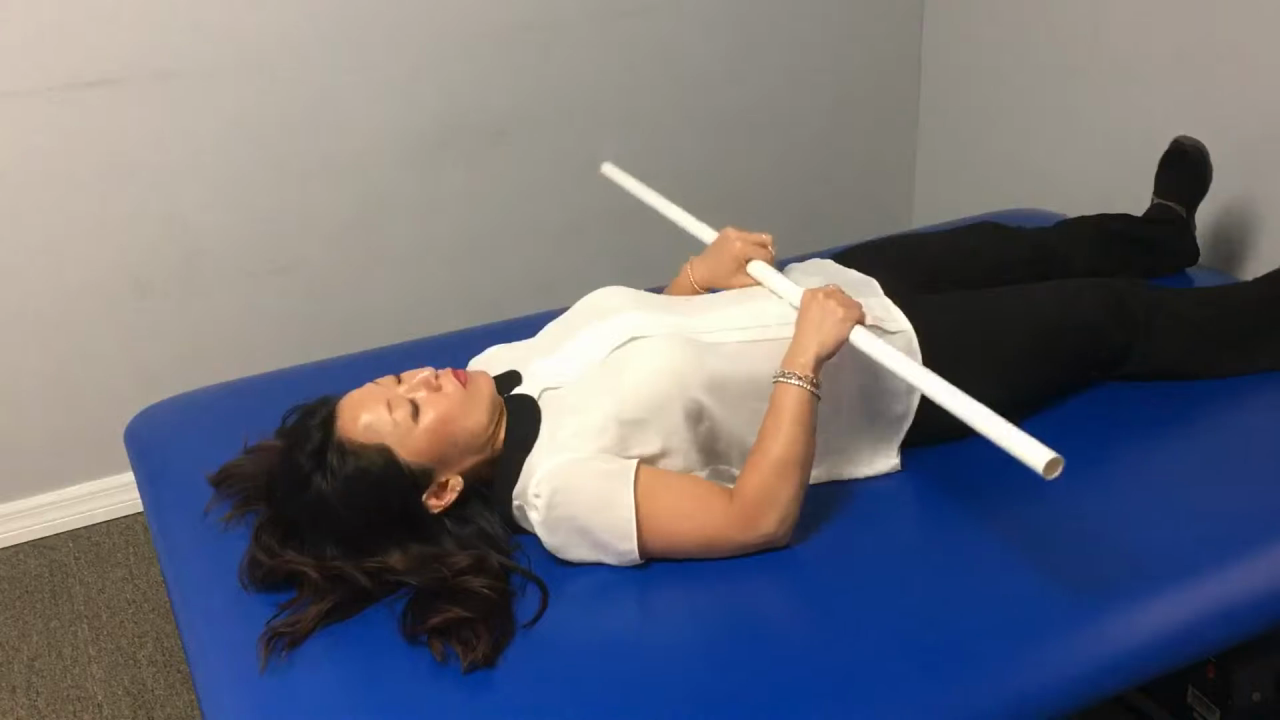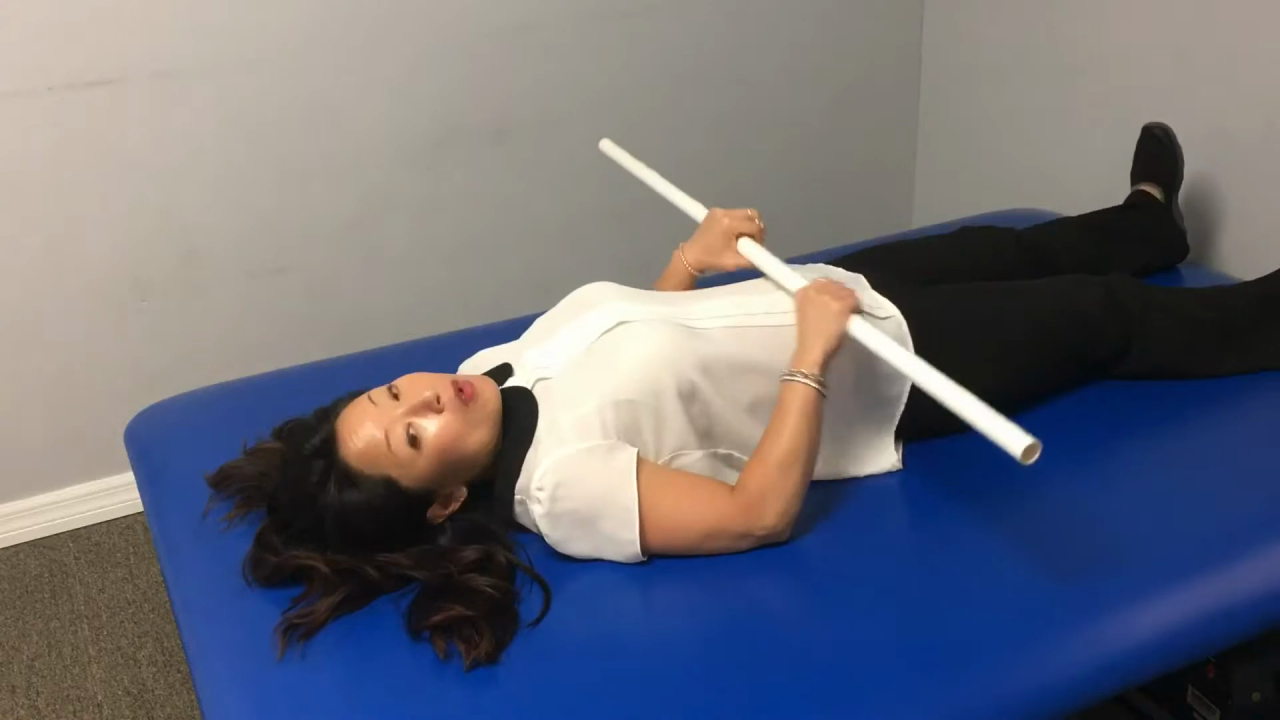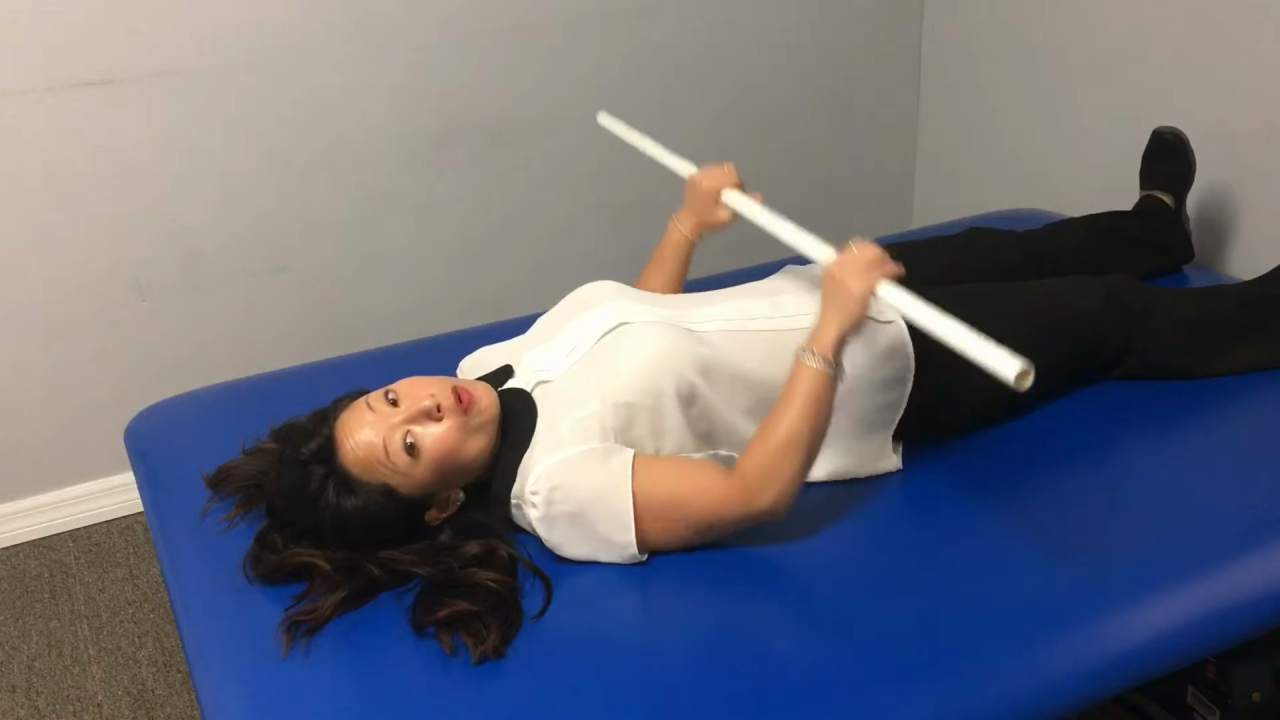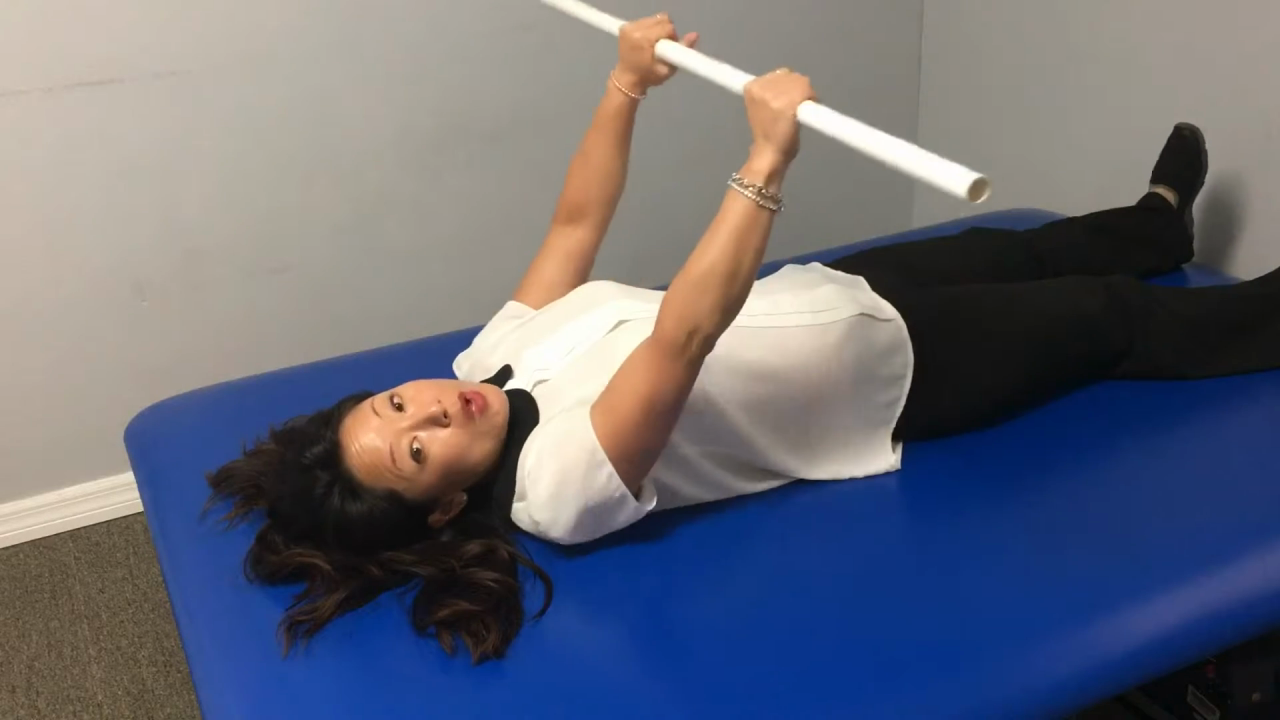
dt=0.4s
person 1, frame 1
left shoulder: (502, 367)
right shoulder: (559, 492)
right elbow: (758, 517)
left wrist: (698, 278)
right wrist: (808, 357)
left hip: (836, 283)
right hip: (889, 371)
left knee: (1013, 248)
right knee: (1115, 323)
left ankle: (1160, 230)
person 1, frame 2
left shoulder: (490, 367)
right shoulder: (560, 487)
right elbow: (759, 514)
left wrist: (687, 263)
right wrist: (809, 356)
left hip: (827, 289)
right hip: (884, 368)
left knee: (1011, 249)
right knee: (1108, 322)
left ankle: (1143, 222)
person 1, frame 3
left shoulder: (495, 362)
right shoulder: (558, 491)
right elbow: (757, 492)
left wrist: (686, 227)
right wrist: (834, 331)
left hip: (818, 285)
right hip: (882, 377)
left knee: (1015, 253)
right knee: (1107, 323)
left ankle: (1153, 224)
person 1, frame 4
left shoulder: (497, 357)
right shoulder: (561, 483)
left elbow: (578, 220)
right elbow: (688, 331)
left wrist: (625, 86)
right wrist: (765, 161)
left hip: (833, 290)
right hip: (889, 370)
left knee: (1009, 248)
right knee: (1110, 320)
left ankle: (1157, 219)
